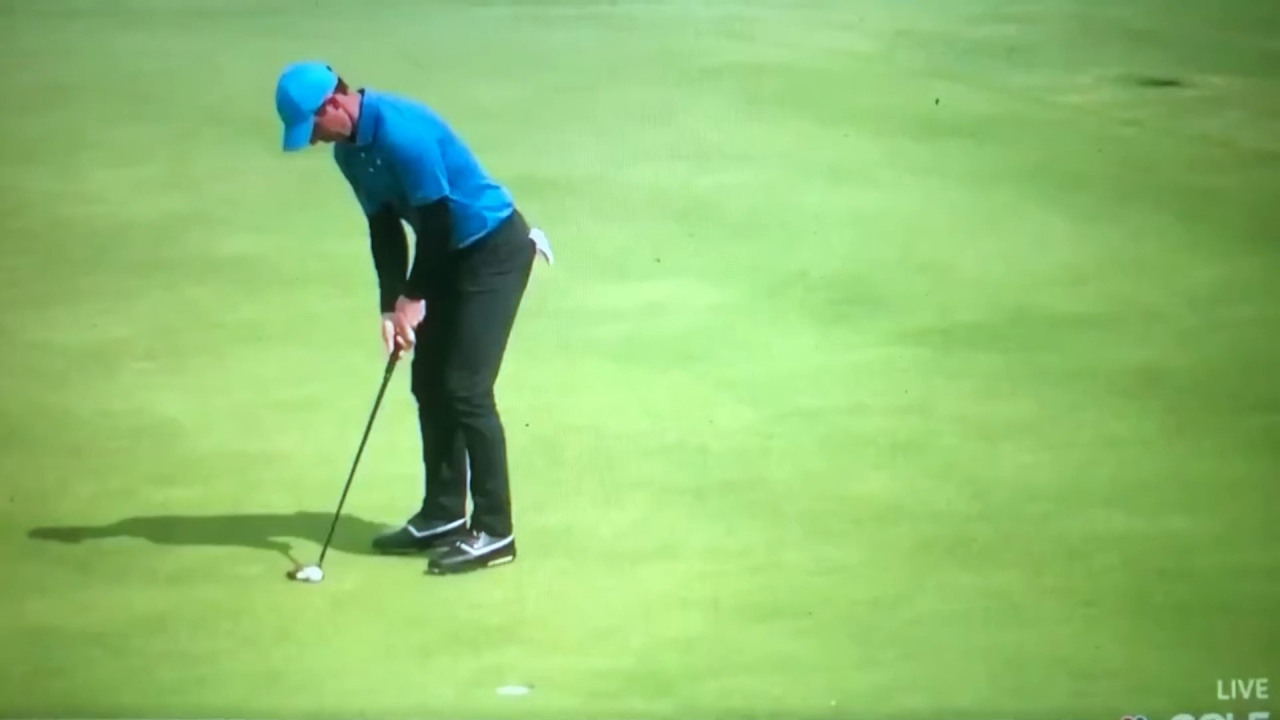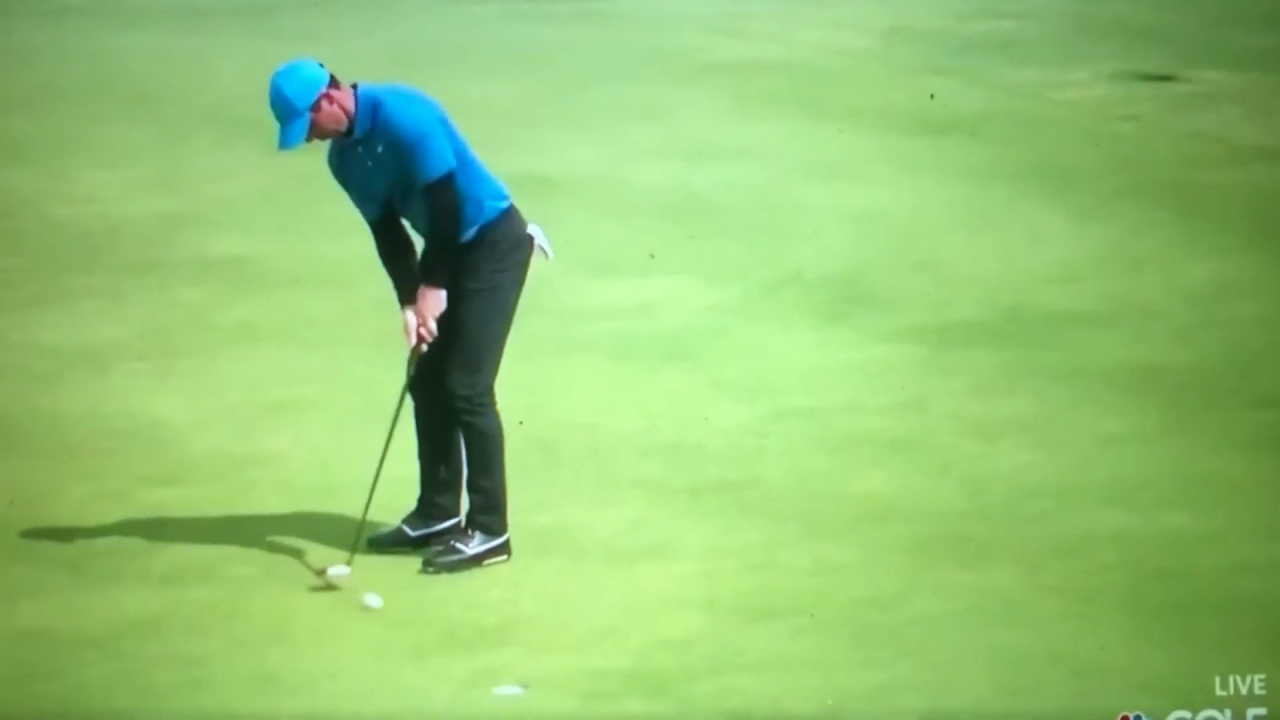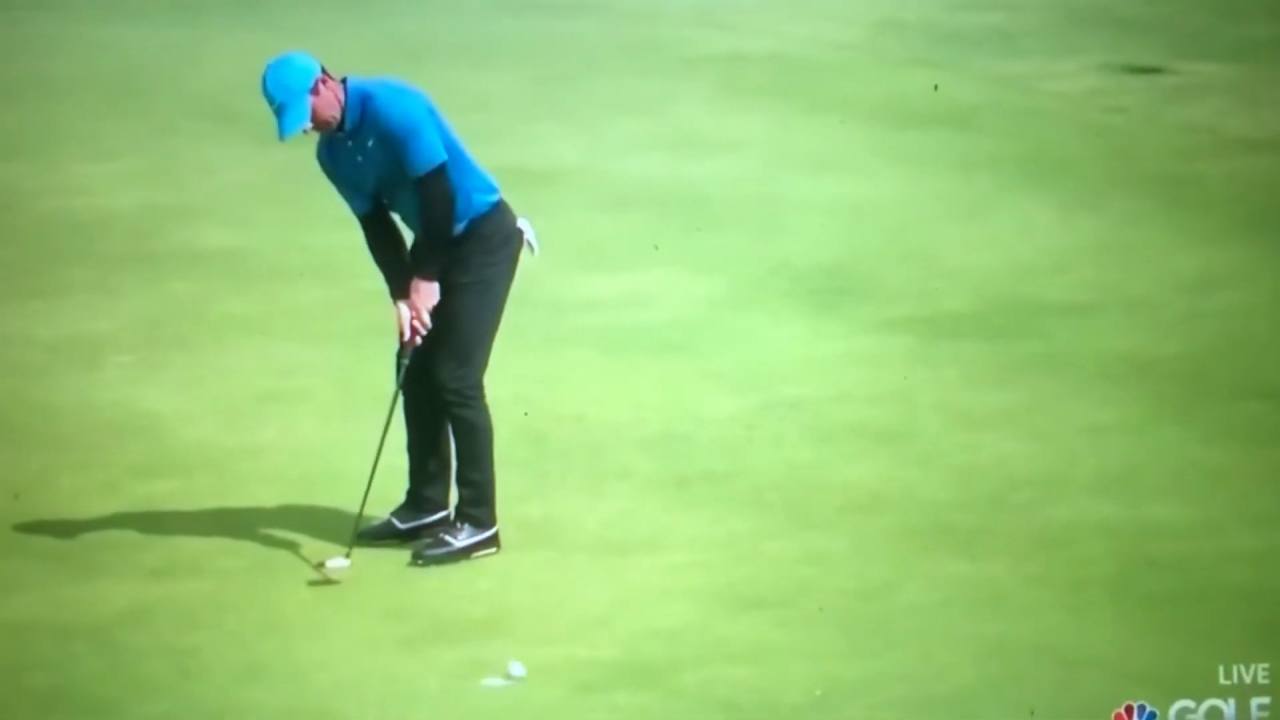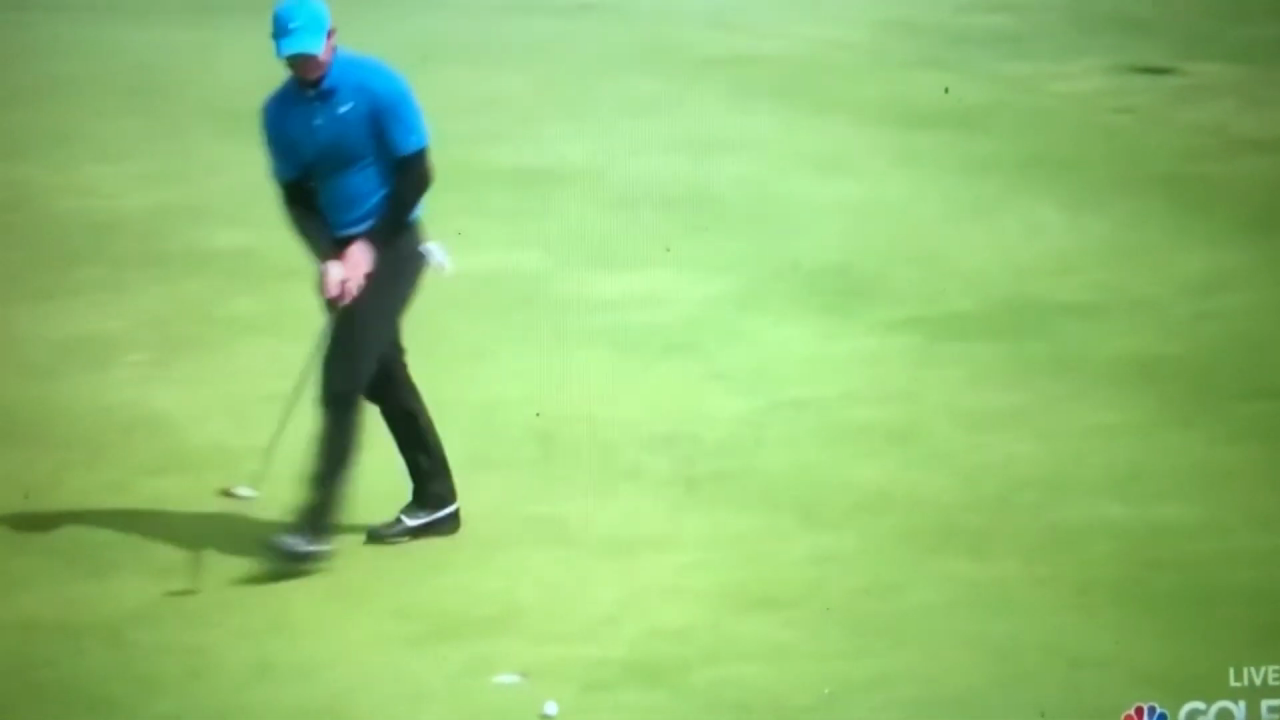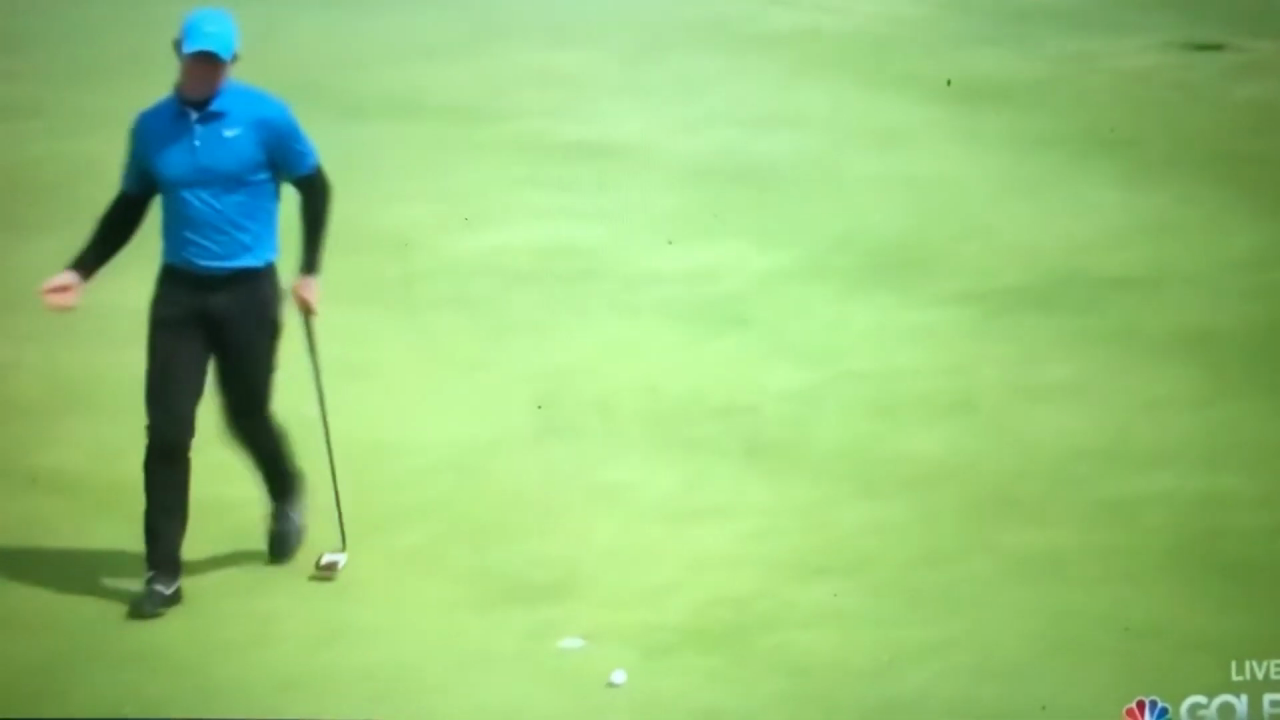
dt=1s
person 1, frame 1
left shoulder: (401, 130)
right shoulder: (349, 151)
left elbow: (436, 218)
right elbow: (384, 228)
left wrist: (414, 297)
right wrist: (390, 307)
left hip: (494, 249)
right hip: (449, 253)
left knee: (466, 389)
right knee: (429, 384)
left ankle: (494, 531)
right ankle: (443, 513)
person 1, frame 2
left shoulder: (400, 113)
right shoulder: (343, 157)
left elbow: (446, 200)
right elbow: (387, 230)
left wrist: (432, 286)
right wrist: (409, 301)
left hip: (492, 243)
right hip: (446, 248)
left knee: (466, 386)
right knee: (427, 382)
left ankle: (489, 530)
right ankle: (438, 513)
person 1, frame 3
left shoulder: (392, 106)
right shoulder: (332, 151)
left elbow: (438, 192)
right elbow: (376, 225)
left wrist: (426, 278)
right wrist: (402, 294)
left hip: (482, 235)
right hip: (435, 241)
left knee: (456, 378)
right knee: (417, 373)
left ankle: (478, 522)
right ankle: (427, 504)
person 1, frame 4
left shoulder: (379, 86)
right shoulder: (280, 110)
left elbow: (416, 175)
right elbow: (296, 196)
left wrist: (369, 246)
right wrist: (327, 259)
left hip: (390, 248)
right hip: (342, 254)
left knee: (340, 379)
right knee: (383, 377)
left ankle: (315, 525)
right ankle: (435, 502)
person 1, frame 5
left shoulder: (265, 117)
right shoulder: (150, 128)
left elbow: (315, 188)
right elbow: (129, 207)
left wrist: (309, 271)
right wrist: (80, 271)
left hip: (248, 292)
right hip: (179, 294)
left knee: (249, 420)
right knee: (168, 434)
left ankle: (287, 497)
right ankle: (164, 573)
